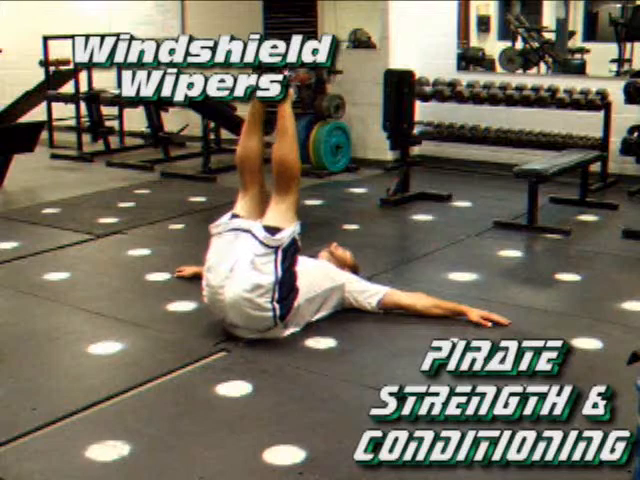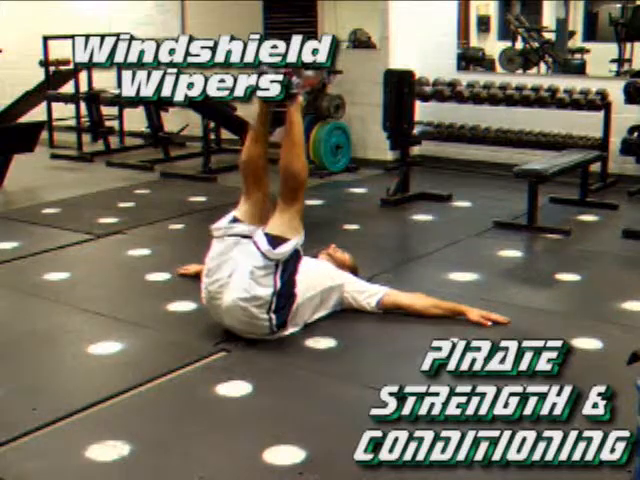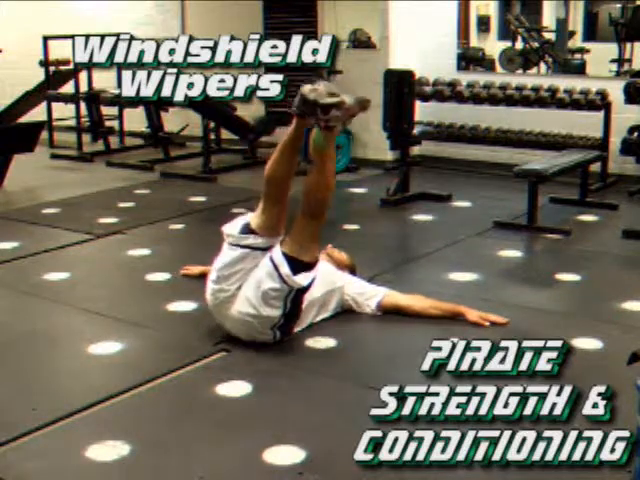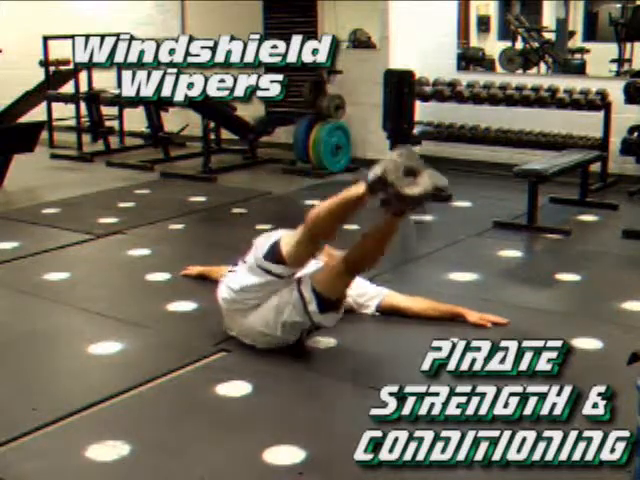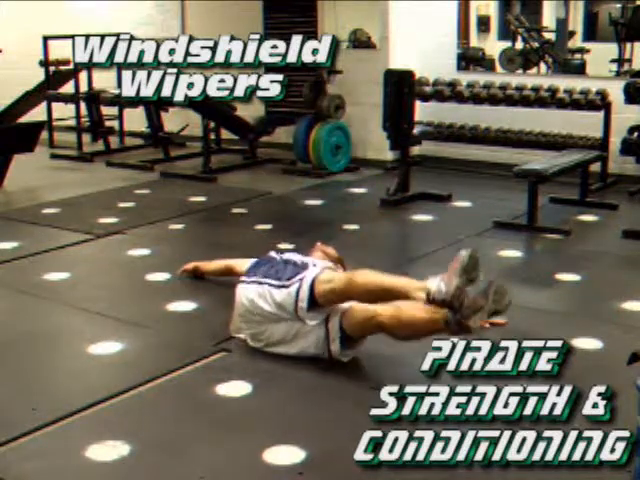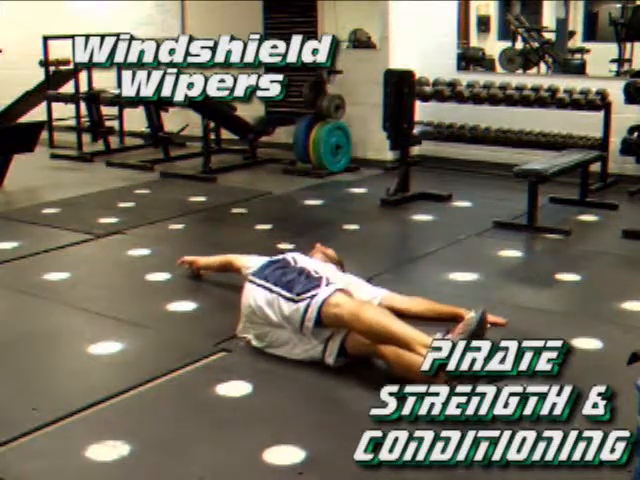
dt=0.5s
person 1, frame 1
left shoulder: (343, 281)
right shoulder: (296, 266)
left elbow: (408, 300)
left wrist: (465, 310)
right wrist: (204, 269)
left hip: (259, 306)
right hip: (222, 288)
left knee: (285, 187)
right knee: (251, 184)
right ankle: (261, 95)
person 1, frame 2
left shoulder: (342, 282)
right shoulder: (299, 268)
left elbow: (406, 300)
left wrist: (465, 310)
left hip: (255, 308)
right hip: (222, 290)
left knee: (291, 196)
right knee: (255, 189)
right ankle: (268, 98)
person 1, frame 3
left shoulder: (343, 283)
right shoulder: (291, 265)
left elbow: (405, 302)
left wrist: (462, 311)
right wrist: (209, 269)
left hip: (259, 317)
right hip: (224, 294)
left knee: (311, 214)
right knee: (273, 203)
right ankle: (303, 119)
person 1, frame 4
left shoulder: (347, 287)
right shoulder: (295, 264)
left elbow: (406, 303)
right elbow: (237, 270)
left wrist: (462, 312)
right wrist: (204, 269)
left hip: (271, 326)
right hip: (242, 298)
left knee: (351, 263)
right knee: (311, 233)
left ankle: (395, 205)
right ankle: (371, 185)
person 1, frame 5
left shoulder: (347, 278)
right shoulder: (278, 263)
right elbow: (234, 265)
left hip: (302, 331)
left knee: (383, 317)
right knee: (346, 283)
left ankle: (455, 314)
right ankle: (432, 290)
person 1, frame 6
left shoulder: (350, 283)
right shoulder: (287, 263)
left elbow: (405, 304)
right elbow: (233, 260)
left wrist: (460, 313)
left hip: (300, 336)
left knee: (382, 345)
right knee: (347, 308)
right ankle: (435, 348)
